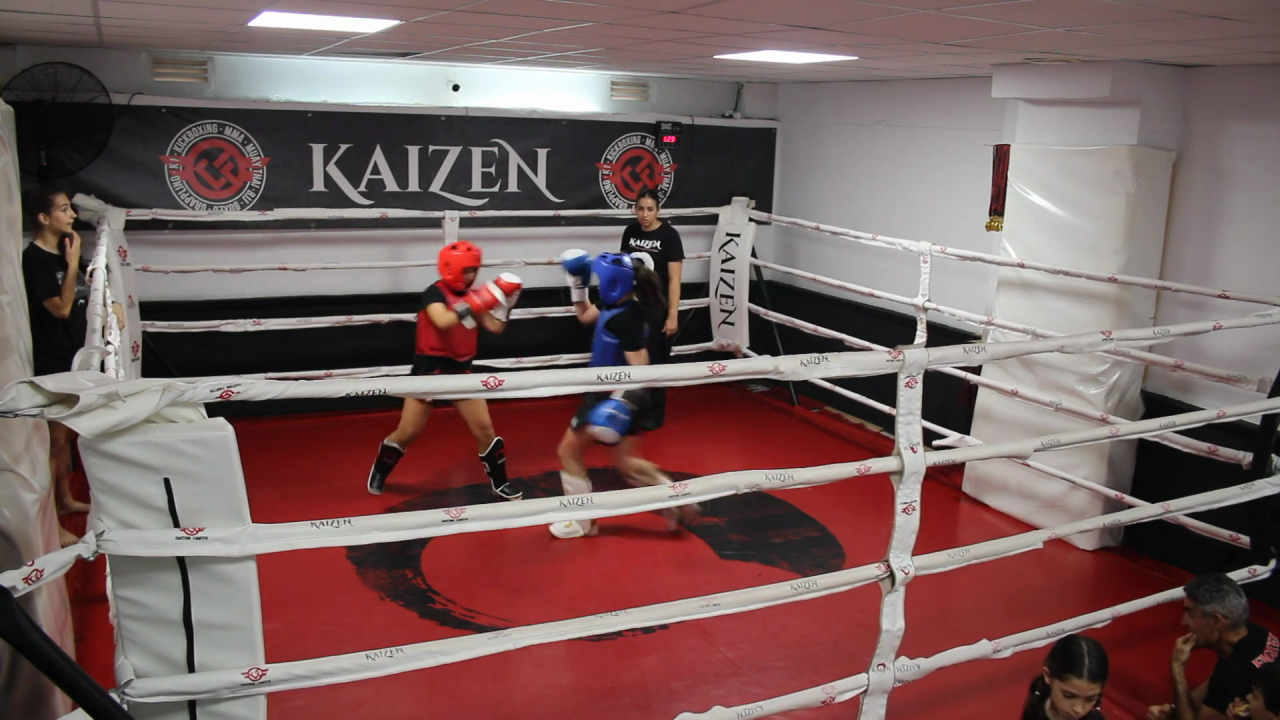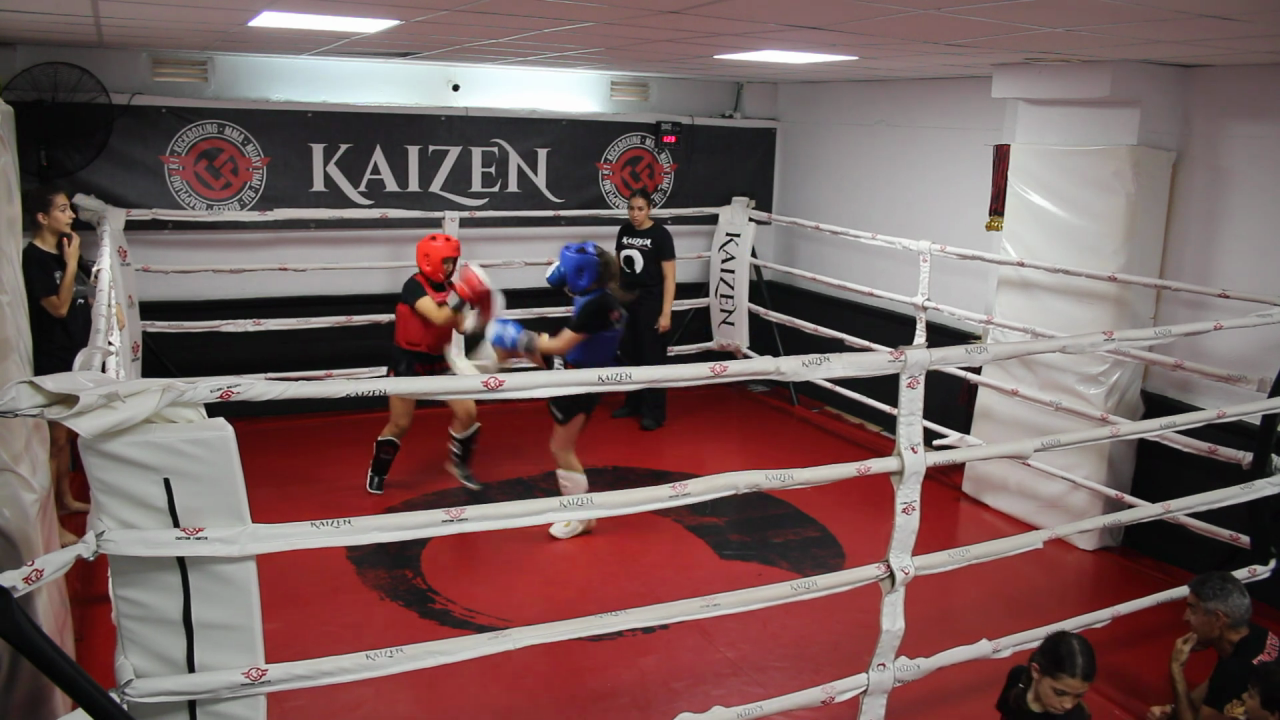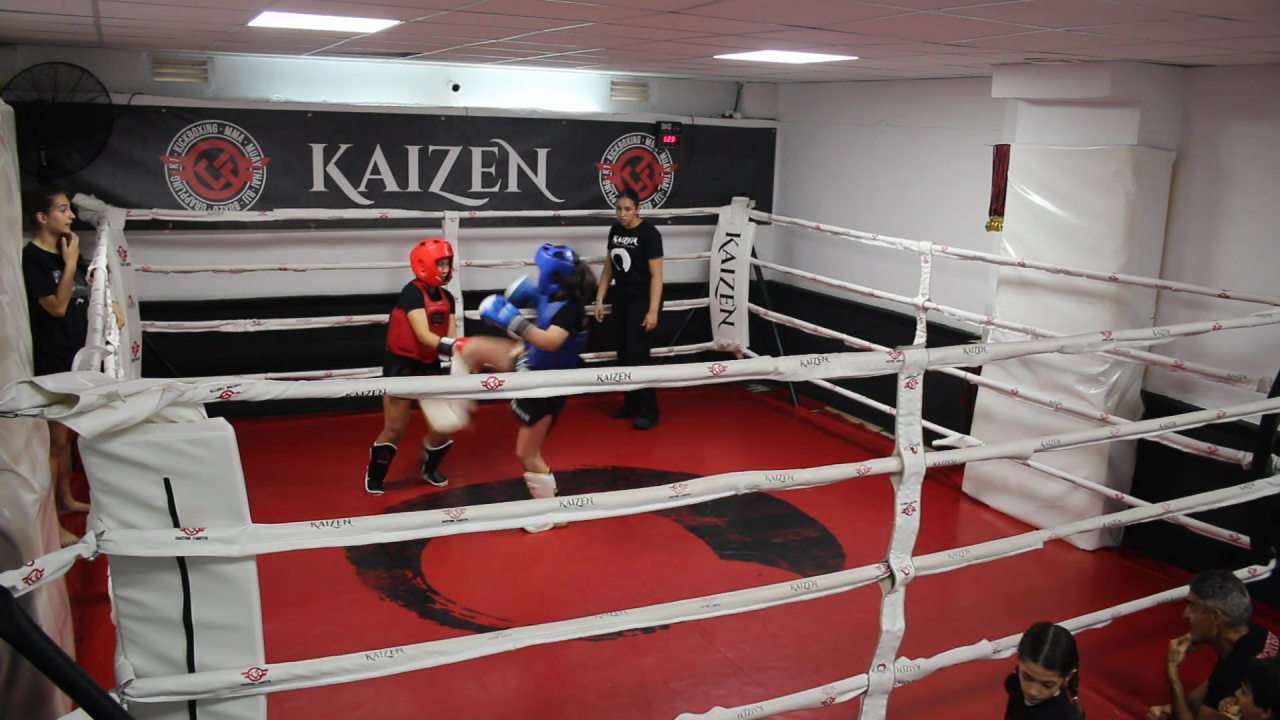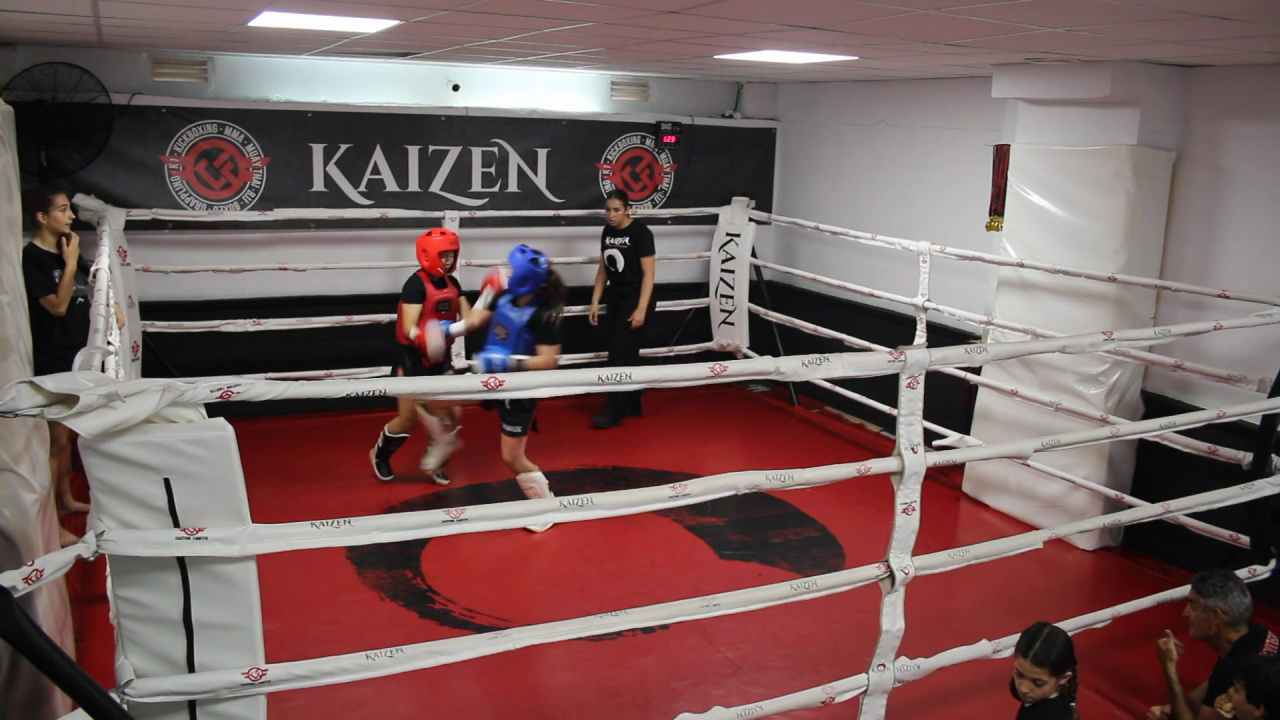
dt=0.2s
person 1, frame 1
left shoulder: (67, 251)
right shoulder: (35, 258)
left elbow: (86, 295)
right elbow: (61, 308)
left wrist: (110, 305)
right wrist: (73, 263)
left hip: (77, 356)
right hip: (53, 361)
left knee: (71, 433)
right knee: (56, 438)
left ankle: (66, 499)
person 1, frame 2
left shoulder: (64, 251)
right shoulder: (33, 258)
left elbow: (85, 293)
right elbow: (58, 307)
right wrist: (71, 263)
left hip: (76, 356)
right hip: (52, 360)
left knee: (70, 433)
right knee: (55, 438)
left ankle: (65, 499)
person 1, frame 3
left shoulder: (65, 251)
right shoulder: (33, 257)
left elbow: (87, 294)
right elbow: (56, 306)
left wrist: (109, 305)
right wrist: (71, 263)
left hip: (77, 355)
right hip: (52, 360)
left knee: (72, 432)
right knee: (57, 439)
left ankle: (65, 499)
person 1, frame 4
left shoulder: (65, 250)
right shoulder: (32, 257)
left elbow: (87, 293)
right elbow: (57, 305)
left wrist: (109, 305)
right wrist: (71, 263)
left hip: (76, 355)
right hip: (52, 360)
left knee: (71, 433)
right knee: (56, 439)
left ankle: (65, 499)
person 2, frame 1
left shoulder: (627, 318)
right shoulder: (618, 308)
left elbow: (640, 370)
right elbow: (586, 316)
left wrist: (621, 404)
right wrist: (577, 280)
left hip: (616, 397)
right hip: (613, 396)
left knee: (568, 452)
right knee: (624, 460)
left ankle: (583, 521)
right ankle: (677, 503)
person 2, frame 2
left shoulder: (596, 305)
right shoulder: (601, 295)
left elbow: (558, 346)
left wrist: (520, 339)
right hip: (574, 371)
left knee: (561, 449)
right knee: (510, 339)
left ankle: (580, 516)
person 2, frame 3
left shoulder: (571, 308)
right shoulder: (554, 296)
left elbow: (550, 342)
left wrist: (512, 321)
right wrist: (530, 298)
right hip: (530, 365)
left knee: (527, 452)
right knee: (473, 349)
person 2, frame 4
left shoulder: (543, 316)
right shoulder: (505, 298)
left elbow: (548, 361)
right elbow: (476, 321)
left wrist: (509, 363)
right wrist: (488, 295)
right hip: (491, 377)
left knee: (512, 457)
person 3, frame 1
left shoulder: (471, 296)
right shoulder: (434, 294)
left elbow: (495, 328)
right elbow: (443, 322)
left wrist: (505, 300)
right wrist: (472, 307)
left hip: (461, 370)
right hip: (429, 370)
left knee: (484, 428)
right knee: (408, 432)
left ankle: (499, 482)
right ankle: (379, 473)
person 3, frame 2
left shoulder: (450, 287)
right shoulder: (413, 286)
left elbow: (462, 325)
right elbow: (438, 318)
left wrist: (480, 307)
right wrist: (461, 297)
left hip: (438, 360)
right hip: (408, 362)
left knee: (467, 412)
right knee: (399, 424)
left ankle: (459, 463)
right ankle: (377, 473)
person 3, frame 3
left shoulder: (446, 297)
right shoulder: (412, 293)
left elbow: (450, 338)
right elbow: (424, 335)
right wrist: (457, 348)
left hip: (429, 367)
right hip: (400, 367)
left knee: (443, 426)
right knee: (394, 429)
left ankle: (429, 467)
right ankle: (374, 476)
person 3, frame 4
left shoulder: (452, 283)
right shoulder: (415, 284)
left elbow: (467, 317)
right elbow: (409, 329)
right wrist: (423, 339)
left hip: (437, 357)
right hip: (411, 357)
left knee: (452, 412)
right knee: (408, 418)
left ankle: (433, 462)
right ankle: (381, 456)
person 4, frame 1
left shoulder: (669, 235)
right shoulder: (629, 231)
left elbow: (674, 278)
left wrist: (672, 314)
left hip: (658, 306)
left knee: (655, 358)
left ankle: (654, 412)
person 4, frame 2
left shoulder: (660, 234)
right shoulder: (624, 231)
left elbow: (669, 277)
left wrist: (666, 313)
left hip: (650, 304)
right hip: (626, 302)
left knee: (651, 358)
right knee: (629, 355)
left ankle: (654, 413)
right ankle: (633, 404)
person 4, frame 3
left shoulder: (648, 233)
right shoulder: (615, 230)
left elbow: (656, 275)
right elbow: (609, 267)
left wrist: (653, 311)
right wrist: (599, 299)
left hip: (641, 301)
right hip: (620, 300)
left knee: (637, 355)
right knee: (624, 355)
left ankle: (648, 413)
right ankle: (632, 404)
person 4, frame 4
left shoulder: (640, 232)
right shoulder: (607, 232)
left elbow: (648, 274)
left wrist: (641, 309)
right wrist: (595, 302)
left hip: (635, 300)
right hip: (615, 299)
left knee: (620, 353)
right knee: (624, 353)
left ankle: (613, 412)
right ankle: (632, 404)
